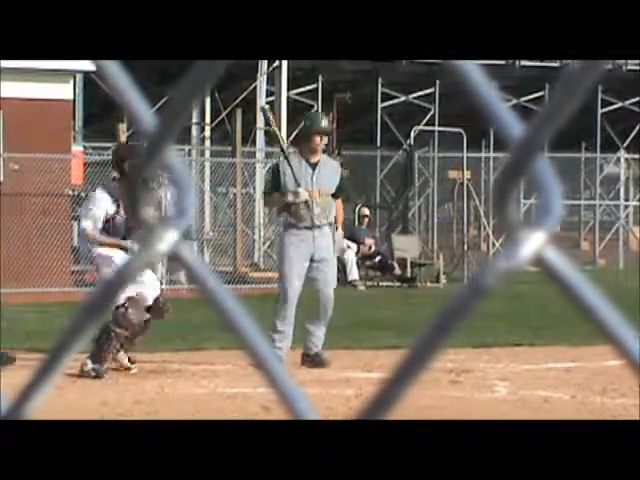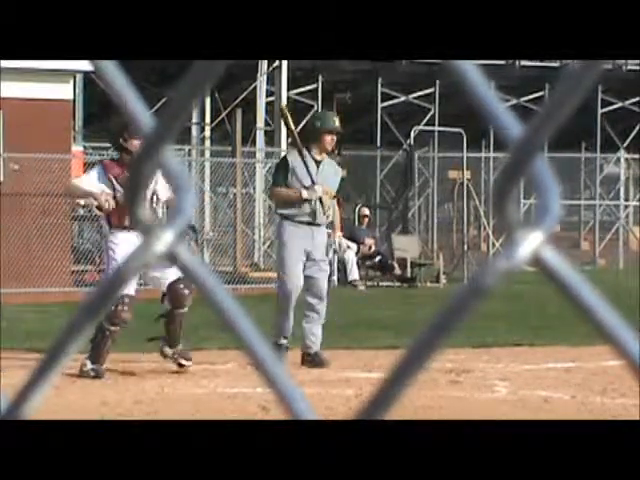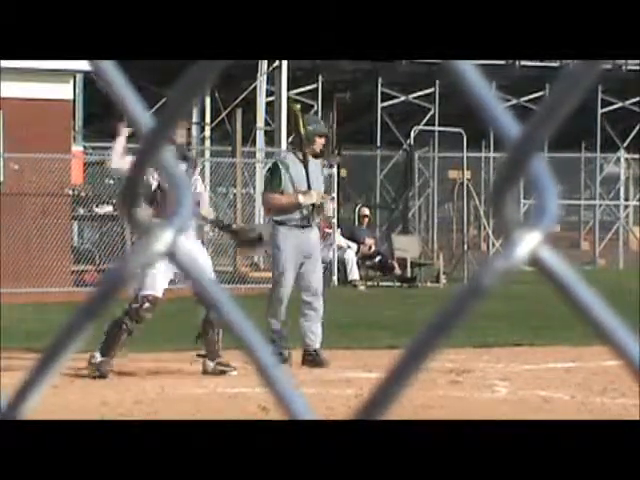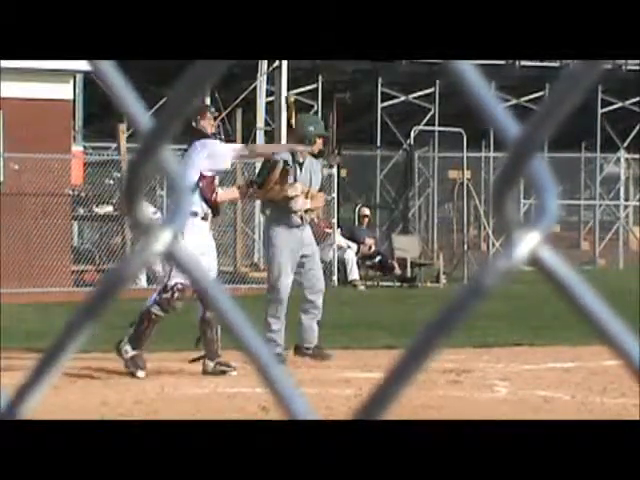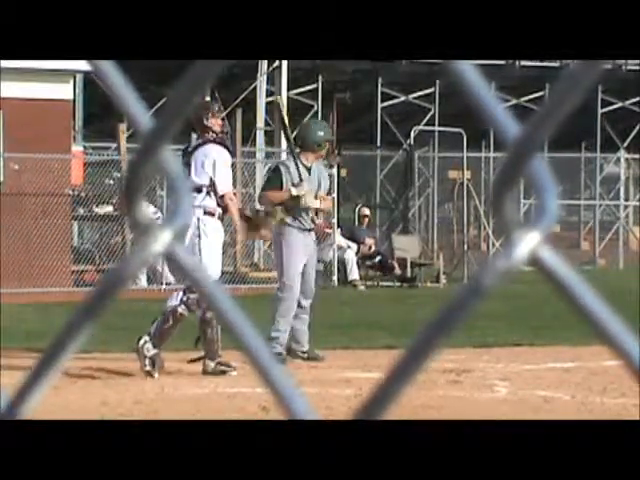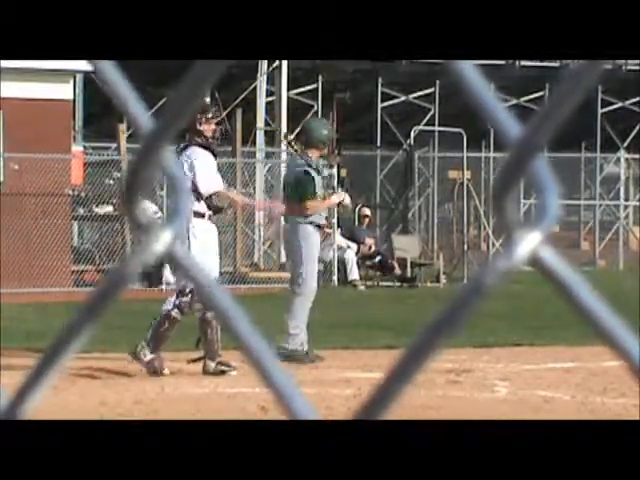
dt=0.3s
person 1, frame 1
right shoulder: (104, 195)
right elbow: (86, 233)
right wrist: (123, 244)
left hip: (130, 253)
right hip: (106, 254)
left knee: (157, 305)
right knee: (129, 309)
left ankle: (119, 347)
right ankle: (93, 364)
person 1, frame 2
left shoulder: (152, 170)
right shoulder: (104, 170)
left elbow: (168, 199)
right elbow: (69, 187)
right wrist: (94, 194)
right hip: (121, 242)
left knee: (181, 291)
right knee: (122, 306)
left ankle: (172, 346)
right ankle: (92, 362)
person 1, frame 3
left shoulder: (189, 169)
left elbow: (204, 208)
right elbow: (117, 162)
right wrist: (123, 133)
left hip: (188, 238)
right knee: (144, 302)
left ankle: (212, 359)
right ankle: (102, 357)
person 1, frame 4
left shoulder: (200, 151)
right shoulder: (207, 147)
left elbow: (213, 195)
right elbow: (245, 151)
left wrist: (245, 191)
right wrist: (289, 147)
left hip: (200, 228)
right hip: (188, 226)
right knee: (173, 291)
left ankle: (211, 359)
right ankle: (131, 345)
person 1, frame 5
left shoulder: (193, 151)
right shoulder: (217, 152)
right elbow: (227, 198)
left wrist: (233, 205)
right wrist: (239, 225)
left hip: (197, 223)
right hip: (204, 223)
right knee: (195, 290)
left ankle: (212, 358)
right ankle: (151, 344)
person 1, frame 6
left shoulder: (184, 153)
right shoulder: (200, 155)
right elbow: (221, 195)
left hip: (202, 227)
right hip: (196, 227)
right knee: (189, 293)
left ankle: (212, 359)
right ankle: (148, 351)
person 2, frame 1
left shoulder: (333, 167)
right shoulder: (284, 165)
right elbow: (268, 200)
left wrist: (339, 228)
right wrist: (290, 197)
left hip: (324, 236)
right hip: (294, 236)
left knee: (326, 296)
right knee: (288, 295)
left ankle: (313, 349)
right ankle: (277, 353)
person 2, frame 2
left shoulder: (334, 168)
right shoulder: (291, 159)
right elbow: (275, 194)
left wrist: (337, 230)
right wrist: (305, 193)
left hip: (319, 233)
right hip: (293, 229)
left knee: (318, 292)
right knee: (291, 286)
left ankle: (311, 349)
right ankle: (281, 344)
person 2, frame 3
left shoulder: (317, 166)
right shoulder: (282, 164)
right elbow: (268, 201)
left wrist: (323, 203)
right wrist: (300, 198)
left hip: (310, 232)
right hip: (286, 232)
left knee: (314, 291)
right knee: (281, 291)
left ankle: (312, 348)
right ankle: (277, 348)
person 2, frame 4
left shoulder: (316, 165)
right shoulder: (276, 162)
left elbow: (320, 199)
left wrist: (306, 203)
right wrist: (286, 193)
left hip: (304, 230)
right hip: (279, 230)
left knee: (315, 286)
right knee: (280, 290)
left ankle: (308, 343)
right ankle: (274, 348)
person 2, frame 5
left shoulder: (322, 170)
right shoulder: (283, 167)
left elbow: (328, 202)
right elbow: (264, 198)
left wrist: (316, 202)
right wrist: (292, 192)
left hip: (310, 233)
right hip: (290, 232)
left knee: (307, 292)
right knee: (289, 290)
left ankle: (299, 345)
right ankle: (276, 347)
person 2, frame 6
left shoulder: (297, 163)
right shoulder: (306, 170)
right elbow: (309, 208)
left wrist: (331, 198)
right wrist: (334, 199)
left hip: (300, 230)
right hip: (304, 230)
left knee: (303, 287)
right knee: (305, 287)
left ankle: (300, 346)
right ankle: (292, 346)
